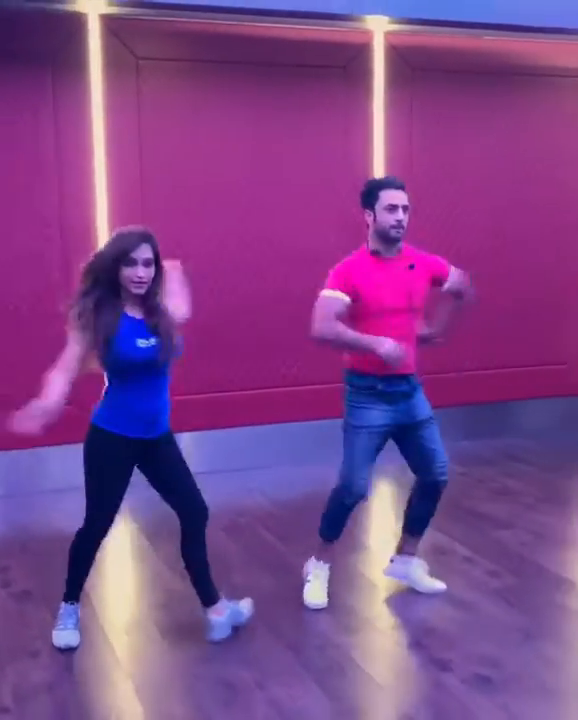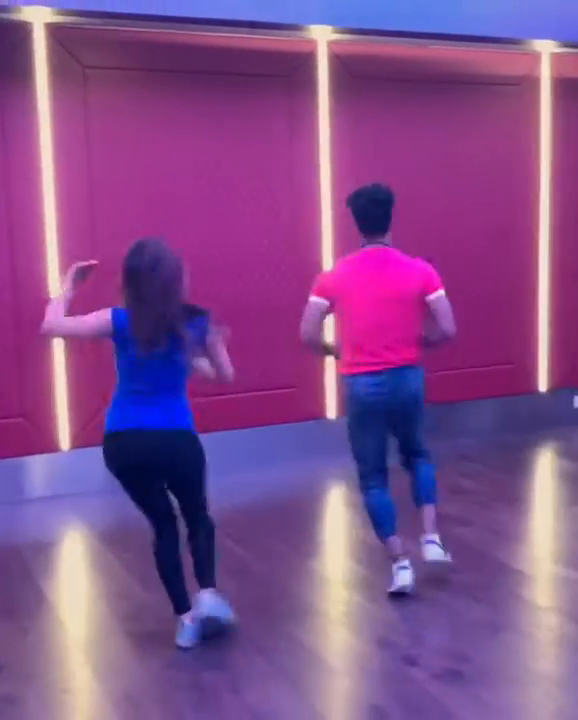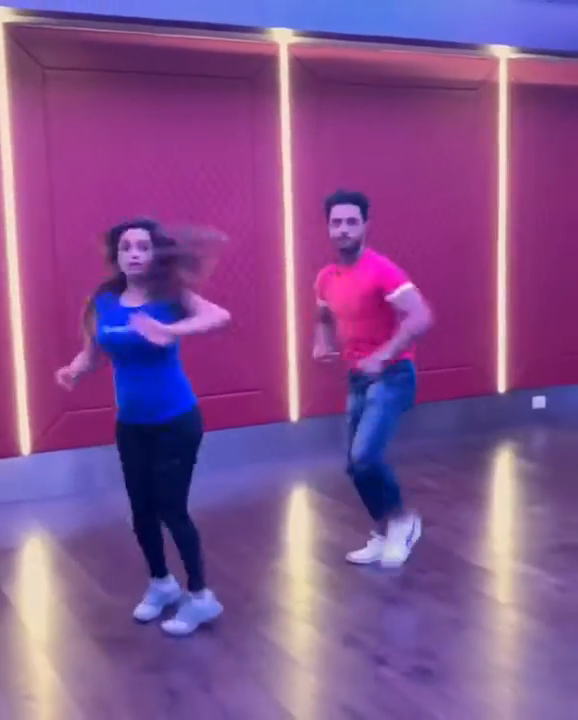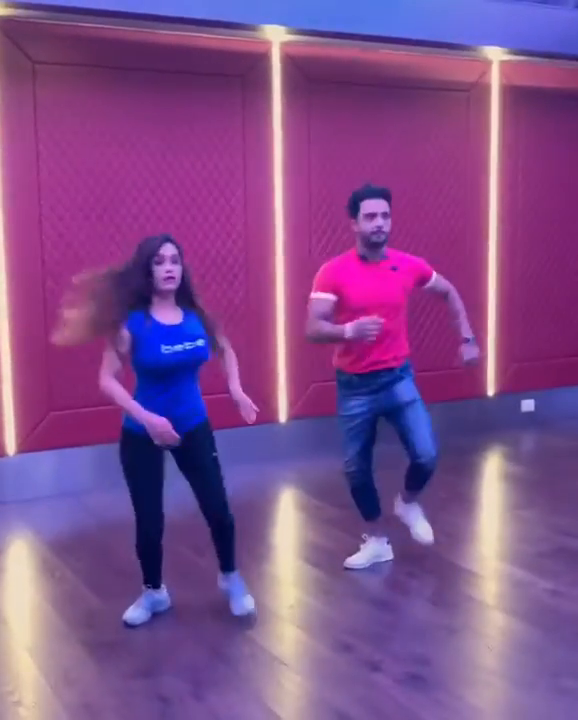
dt=0.3s
person 1, frame 1
left shoulder: (156, 311)
right shoulder: (100, 316)
left elbow: (181, 314)
right elbow: (65, 370)
left wrist: (173, 272)
right wrist: (46, 405)
left hip: (155, 437)
right hip: (113, 439)
left knee: (194, 514)
right knee: (96, 527)
left ankle: (217, 608)
right ankle: (70, 608)
person 1, frame 2
left shoulder: (118, 319)
right shoulder: (197, 322)
left elbow: (51, 326)
right elbow: (223, 372)
left wrist: (69, 284)
left hip: (119, 441)
right hip: (176, 440)
left knee: (163, 524)
right knee: (198, 519)
left ankle: (188, 618)
right ankle: (207, 597)
person 1, frame 3
left shoulder: (173, 296)
right shoulder: (102, 304)
left elbow: (218, 317)
right elbow: (90, 354)
left wrist: (169, 331)
right wrist: (72, 369)
left hip: (177, 419)
right hip: (132, 424)
left knee: (171, 509)
right knee: (142, 510)
left ankle: (201, 598)
right ankle: (164, 583)
person 1, frame 4
left shoulder: (195, 316)
right shoulder: (130, 323)
left elbow: (224, 349)
right elbow: (107, 381)
left wrist: (237, 390)
right wrist: (147, 418)
left hip: (194, 428)
right hip: (143, 436)
left knee: (218, 511)
right knee: (149, 523)
left ankle: (231, 580)
right ankle: (153, 592)
person 2, frame 1
left shoulder: (425, 261)
right shoulder: (349, 271)
left elbow: (461, 286)
right elbow: (320, 328)
left wrist: (433, 328)
right wrist: (374, 343)
left hip: (408, 388)
right hip: (369, 392)
left knee: (435, 474)
right knee: (353, 486)
left ankle: (406, 560)
right ankle: (318, 565)
person 2, frame 2
left shoulder: (331, 276)
right shoulder: (420, 270)
left elbow: (308, 335)
right elbow: (446, 331)
left wrist: (337, 350)
left hip: (359, 387)
right hip: (405, 382)
left knee: (371, 477)
right knee: (416, 458)
left ankle: (399, 564)
right ankle: (430, 539)
person 2, frame 3
left shoulder: (381, 270)
right shoulder: (326, 278)
left elbow: (421, 318)
right elbow: (323, 319)
left wrist: (381, 357)
right wrist: (321, 345)
left hip: (392, 377)
right hip: (360, 381)
left knee: (364, 457)
right knee: (357, 463)
left ankle: (403, 521)
right ankle: (384, 537)
person 2, frame 4
left shoulder: (410, 266)
right shoulder: (332, 273)
left elbow: (449, 293)
right elbow: (314, 327)
left wrist: (466, 338)
right wrist: (348, 331)
left hip: (398, 378)
right hip: (353, 385)
left knee: (426, 454)
right knee: (356, 468)
left ankle: (409, 502)
right ankle: (376, 542)
